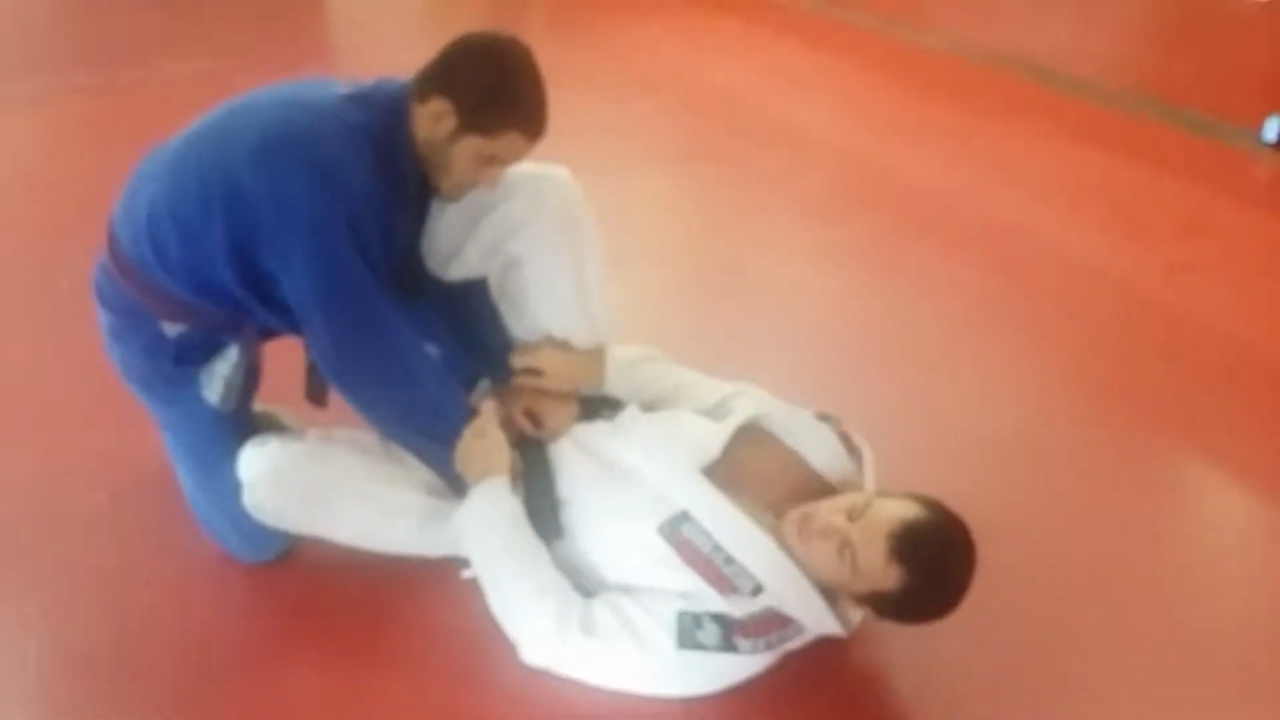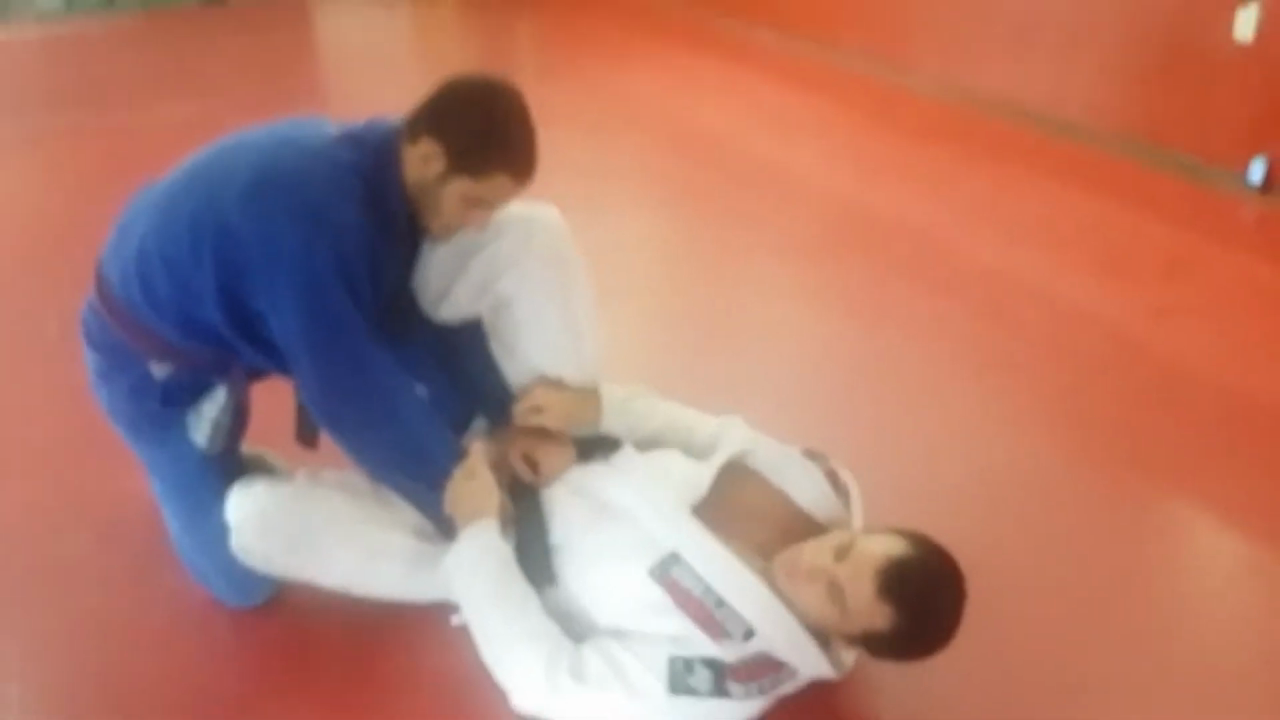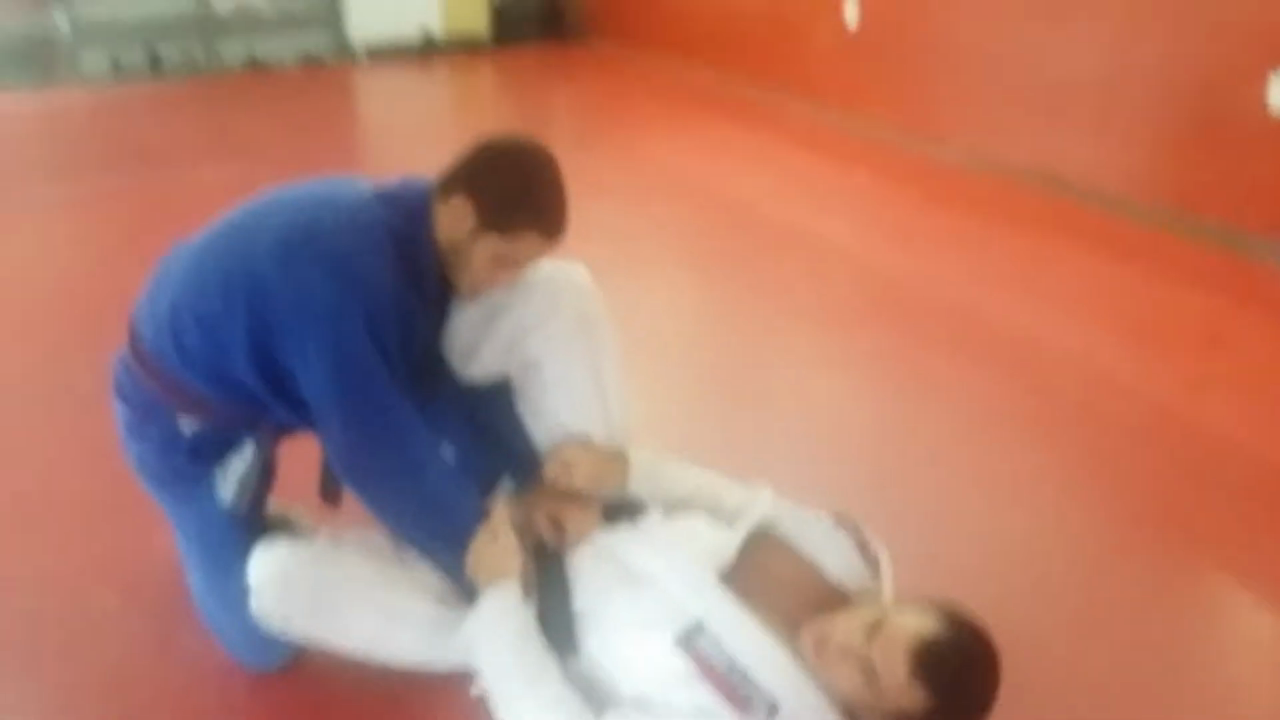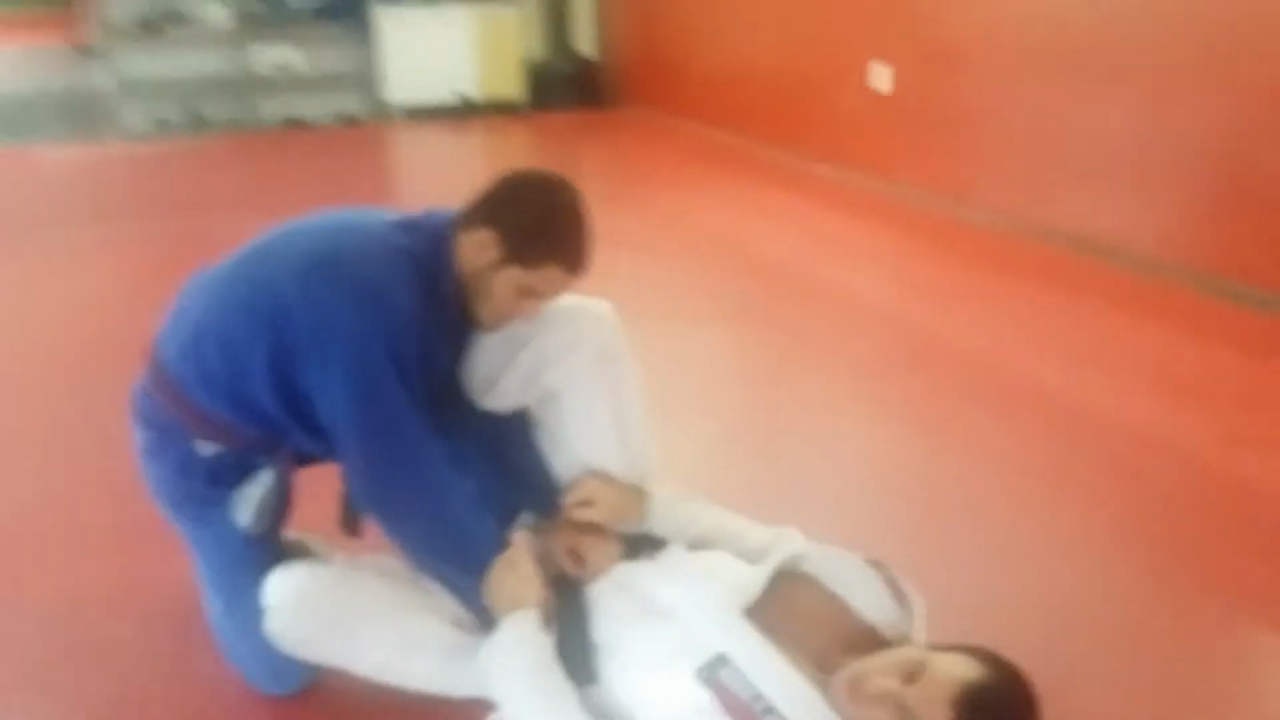
dt=0.2s
person 1, frame 1
left shoulder: (733, 638)
right shoulder: (830, 453)
left elbow: (557, 635)
right elbow: (728, 402)
left wrist: (488, 492)
right wrist: (596, 367)
left hip: (519, 506)
right hip: (574, 400)
left knee: (267, 474)
left ankle: (255, 431)
person 1, frame 2
right shoulder: (821, 491)
right elbow: (718, 438)
left wrist: (477, 534)
right wrist: (595, 406)
left hip: (511, 552)
right hip: (580, 461)
left knee: (255, 514)
person 1, frame 3
right shoulder: (849, 558)
right elbow: (742, 504)
left wrist: (501, 588)
right wrist: (622, 465)
right hip: (601, 548)
left knee: (276, 594)
person 1, frame 4
right shoulder: (877, 600)
right elbow: (759, 547)
left wrist: (517, 625)
right wrist: (643, 505)
left hip: (551, 646)
right hip: (618, 552)
left knee: (293, 597)
person 2, frame 1
left shoulder: (387, 127)
right shoulder: (319, 175)
left elbow: (425, 277)
right elbow: (364, 351)
left wrist: (507, 370)
left hip: (247, 276)
right hip: (169, 312)
right knee: (257, 535)
right ankle: (204, 425)
person 2, frame 2
left shoulder: (376, 168)
right shoulder: (310, 214)
left elbow: (416, 317)
right elbow: (355, 391)
left wrist: (506, 415)
left hip: (235, 313)
right hip: (155, 353)
right knee: (245, 578)
person 2, frame 3
left shoulder: (410, 229)
right shoulder: (343, 270)
left elbow: (443, 380)
right elbow: (382, 450)
left wrist: (530, 480)
left hip: (266, 373)
right hip: (185, 407)
right knee: (263, 641)
right ankle: (215, 527)
person 2, frame 4
left shoulder: (431, 261)
right shoulder: (365, 296)
left elbow: (469, 408)
right elbow: (400, 476)
left wrist: (547, 513)
left hip: (290, 401)
right hip: (205, 435)
right knee: (280, 666)
right ankle: (231, 553)
